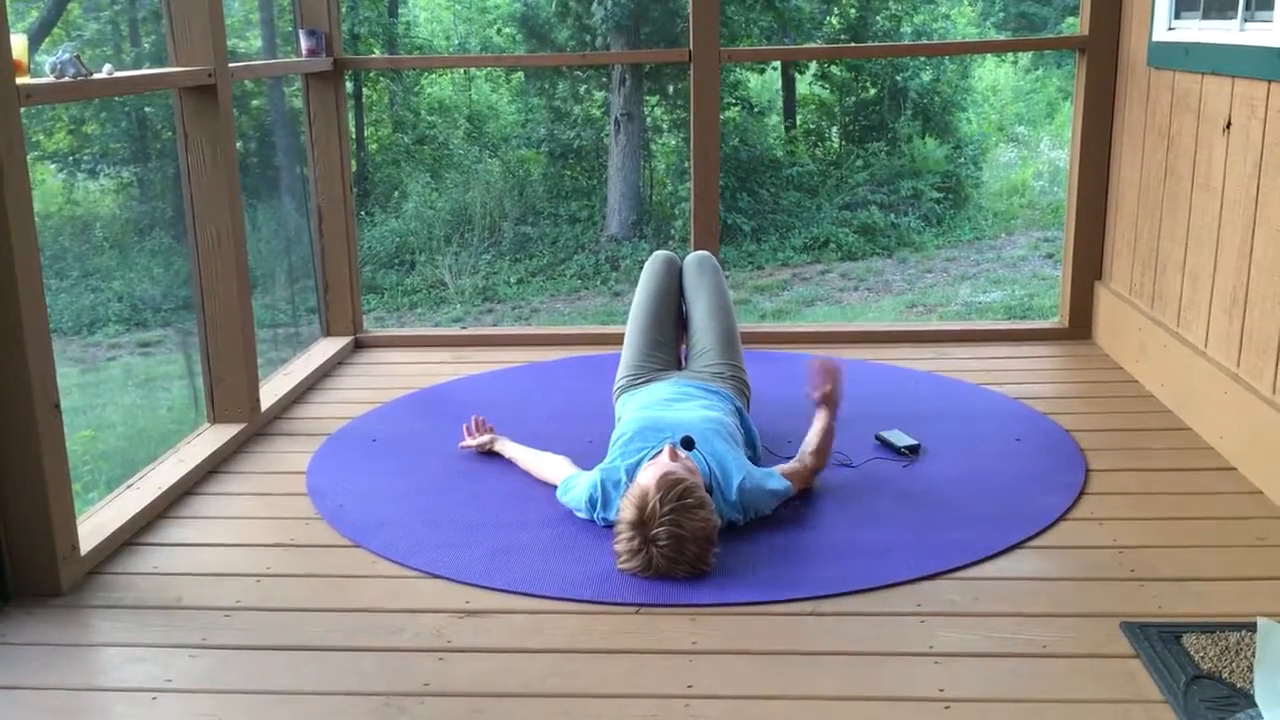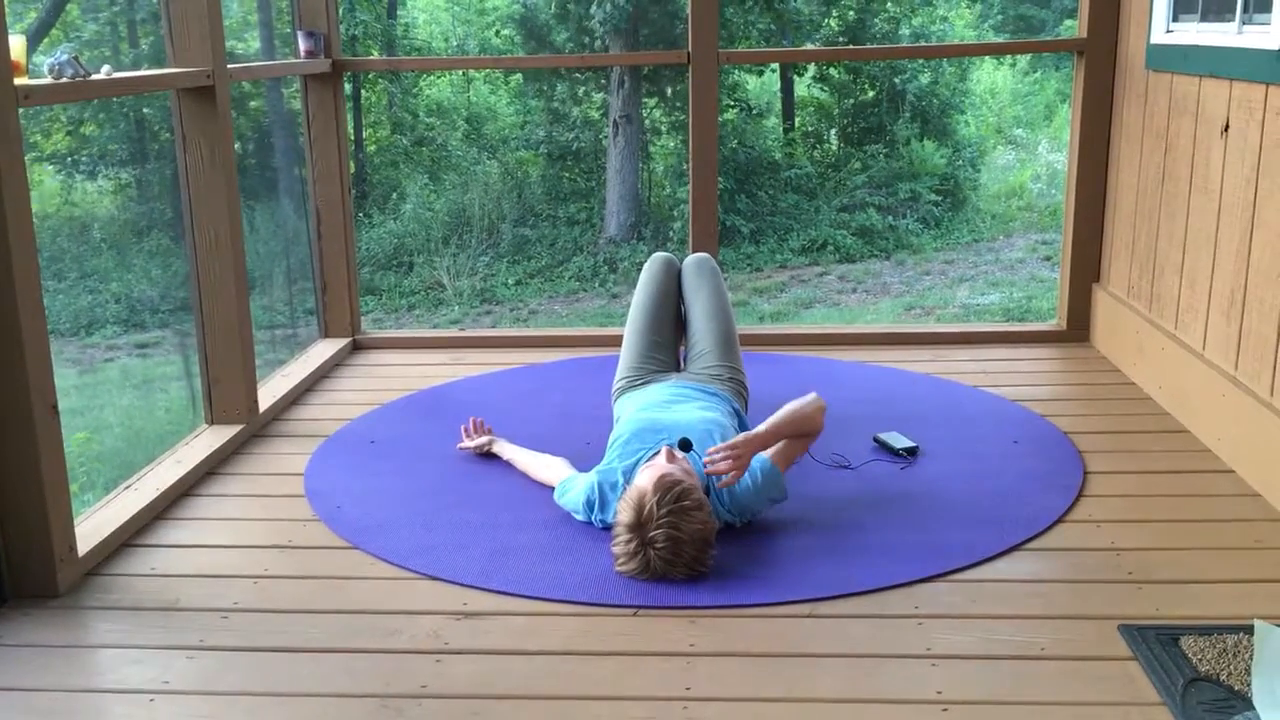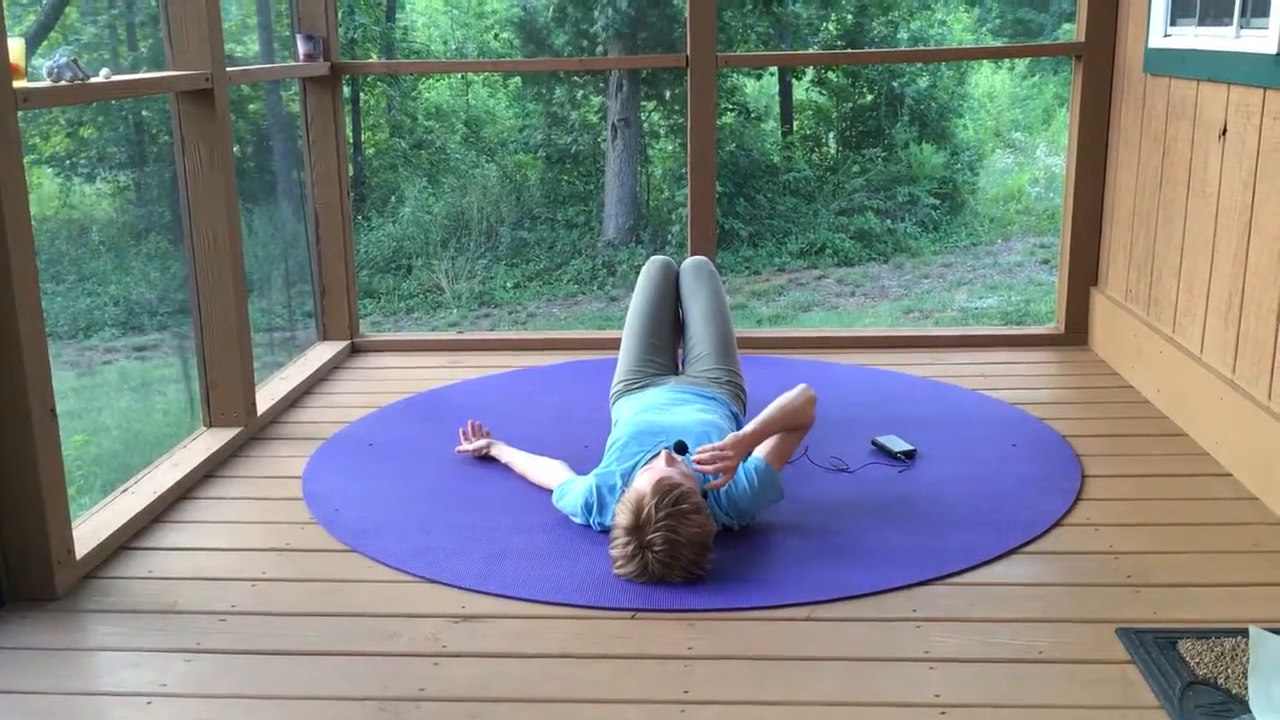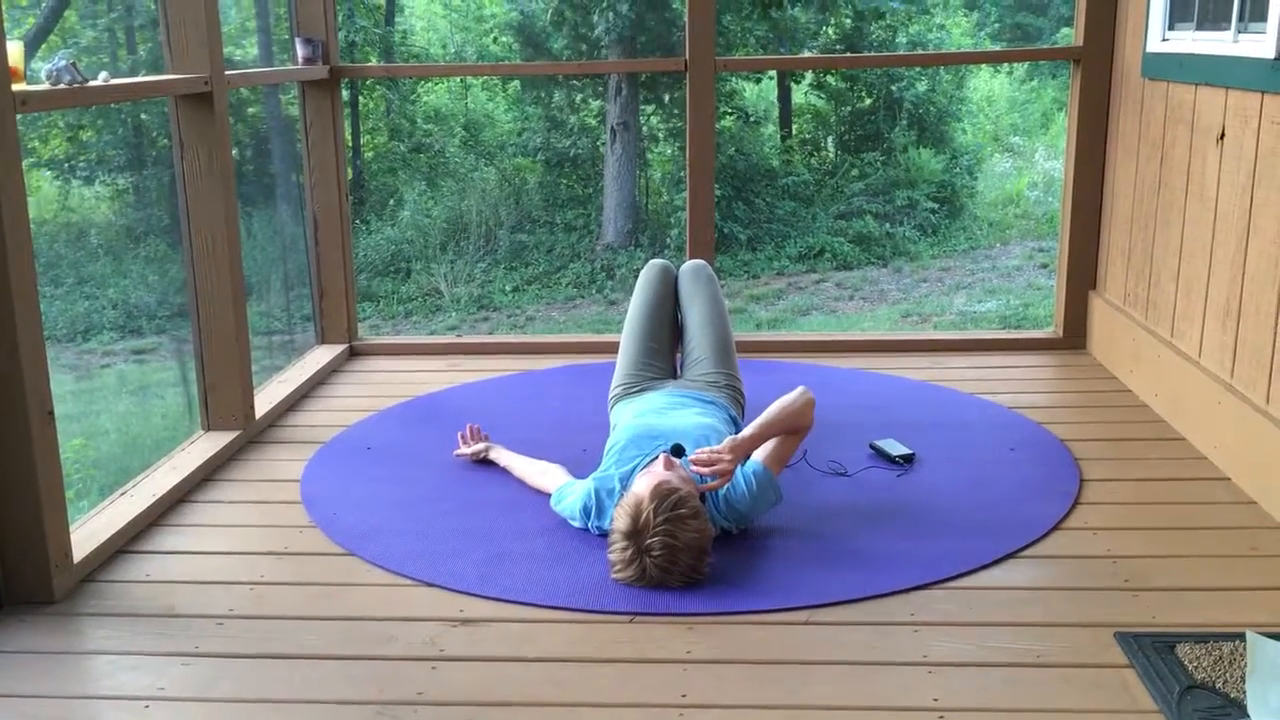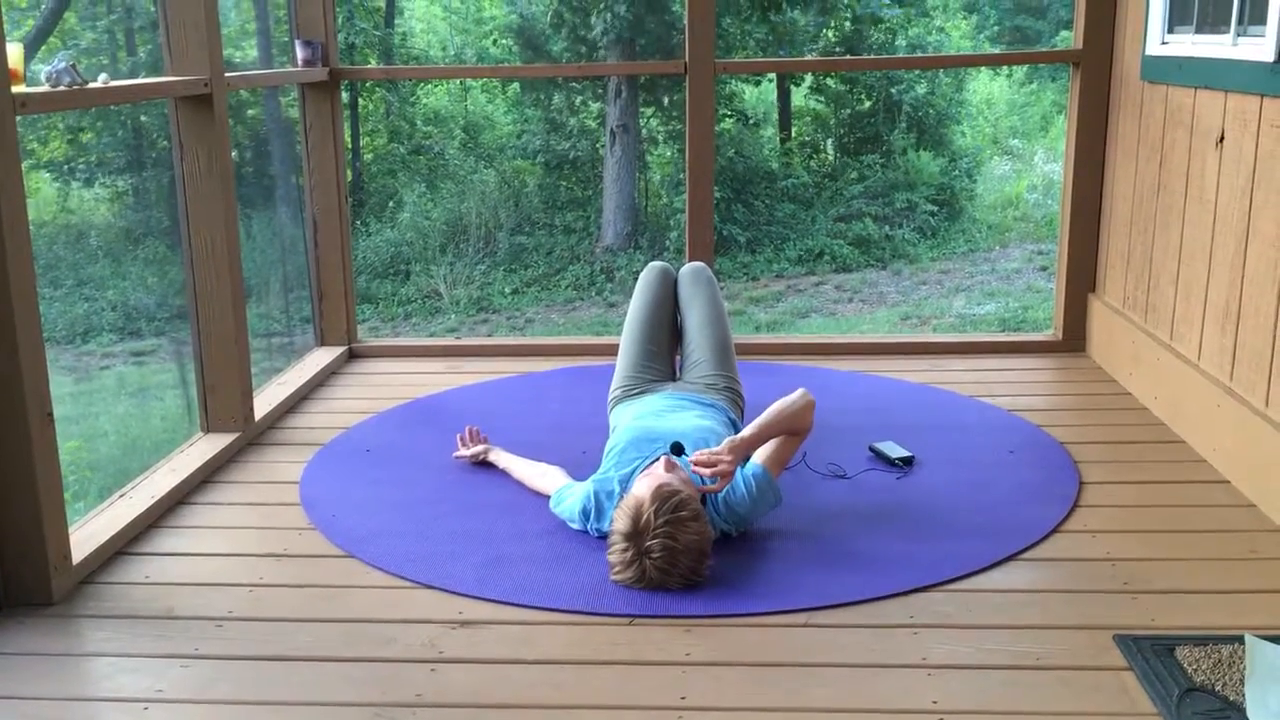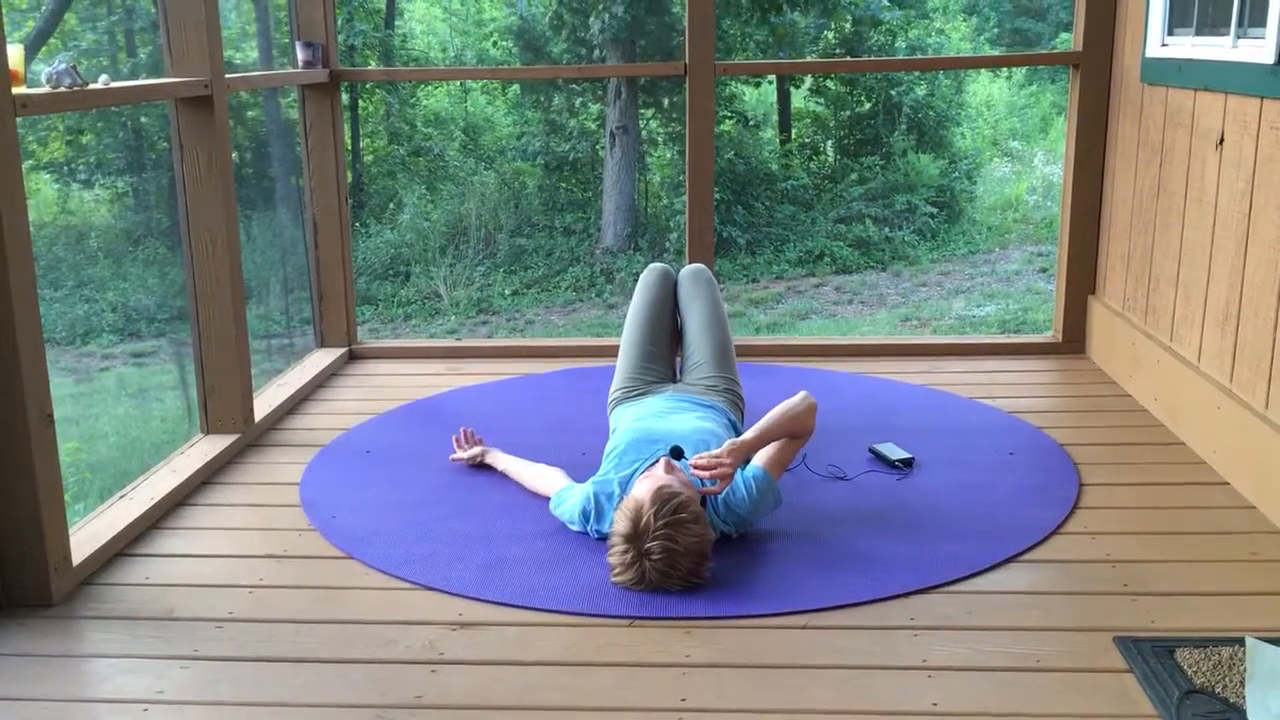
dt=0.3s
person 1, frame 1
left shoulder: (598, 497)
right shoulder: (738, 496)
left elbow: (557, 466)
right elbow: (809, 464)
left wrist: (498, 442)
right wrist: (828, 405)
left hip: (639, 392)
right hip: (716, 394)
left knee: (663, 262)
right knee: (700, 261)
person 1, frame 2
left shoulder: (599, 499)
right shoulder: (738, 495)
left elbow: (555, 468)
right elbow: (813, 407)
left wrist: (495, 444)
right wrist: (754, 440)
left hip: (640, 392)
right hip: (715, 394)
left knee: (662, 264)
right knee: (699, 264)
person 1, frame 3
left shoulder: (597, 502)
right shoulder: (735, 498)
left elbow: (554, 470)
right elbow: (804, 399)
left wrist: (493, 446)
right wrist: (744, 440)
left hip: (637, 394)
right hip: (714, 395)
left knee: (660, 267)
right knee: (697, 267)
person 1, frame 4
left shoulder: (595, 506)
right shoulder: (734, 502)
left elbow: (550, 474)
right elbow: (802, 401)
left wrist: (493, 450)
right wrist: (744, 443)
left hip: (637, 398)
right hip: (712, 399)
left knee: (659, 270)
right knee: (695, 270)
person 1, frame 5
left shoulder: (595, 508)
right shoulder: (733, 505)
left elbow: (549, 475)
right elbow: (802, 403)
left wrist: (492, 452)
right wrist: (742, 443)
left hip: (636, 400)
right hip: (712, 402)
left knee: (658, 273)
right knee: (694, 273)
person 1, frame 6
left shoulder: (594, 509)
right shoulder: (733, 506)
left elbow: (549, 476)
right elbow: (805, 405)
left wrist: (489, 454)
right wrist: (742, 447)
left hip: (636, 403)
right hip: (711, 405)
left knee: (658, 274)
right knee: (695, 274)
left ankle: (674, 354)
